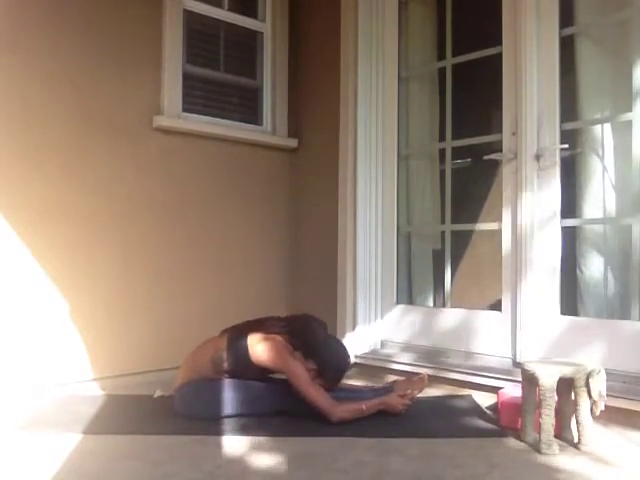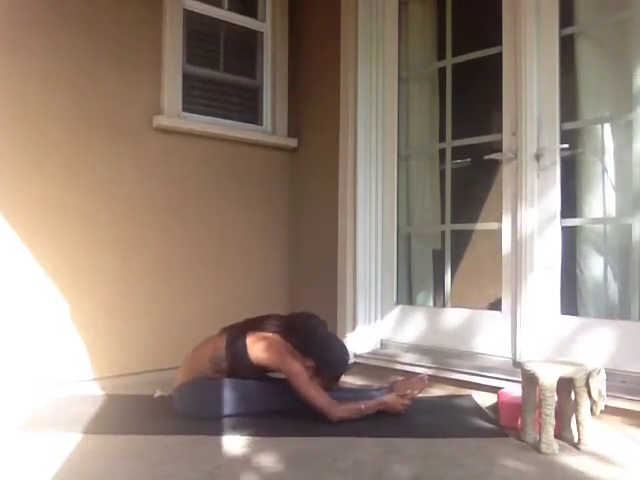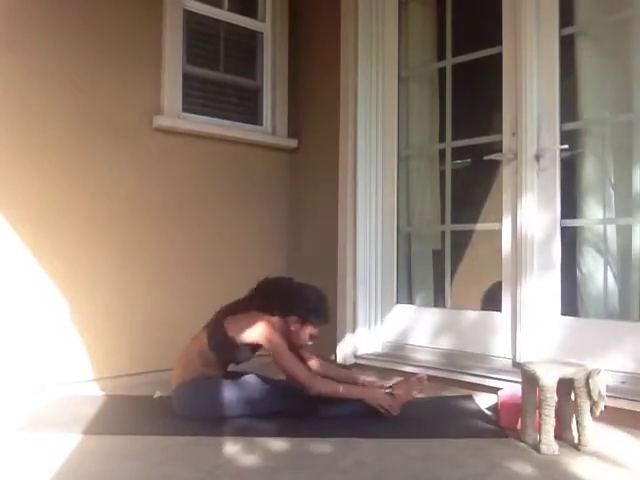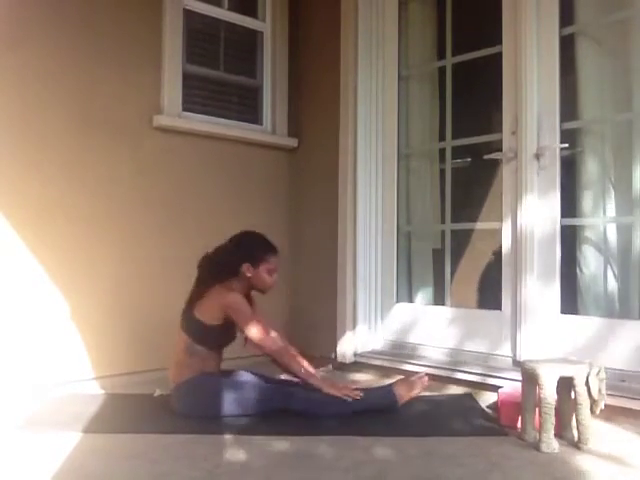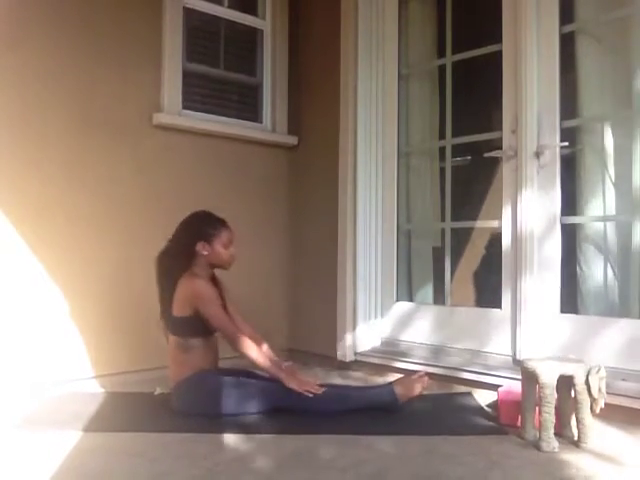
dt=0.4s
person 1, frame 1
left shoulder: (294, 343)
right shoulder: (284, 355)
left elbow: (327, 390)
right elbow: (334, 412)
left wrist: (379, 391)
right wrist: (382, 402)
left hip: (211, 383)
right hip: (194, 393)
left knee: (300, 393)
right knee: (286, 398)
person 1, frame 2
left shoulder: (289, 340)
right shoulder: (282, 354)
left elbow: (320, 389)
right elbow: (333, 411)
left wrist: (381, 393)
right wrist: (382, 403)
left hip: (207, 385)
right hip: (194, 393)
left knee: (298, 393)
right knee: (286, 398)
left ankle: (386, 391)
person 1, frame 3
left shoulder: (274, 320)
right shoulder: (264, 328)
left elbow: (311, 362)
right elbow: (310, 383)
left wrist: (360, 380)
right wrist: (364, 393)
left hip: (209, 384)
right hip: (194, 393)
left knee: (289, 392)
right knee: (288, 399)
left ankle: (385, 395)
right ankle: (386, 401)
person 1, frame 4
left shoulder: (237, 295)
right shoulder: (229, 299)
left elbow: (274, 339)
right elbow: (274, 350)
left wrist: (317, 376)
right wrist: (320, 383)
left hip: (206, 383)
right hip: (194, 392)
left knee: (292, 389)
right knee: (288, 398)
left ankle: (387, 395)
right ankle: (390, 396)
person 1, frame 5
left shoulder: (209, 282)
right shoulder: (196, 286)
left elbow: (245, 330)
right elbow: (238, 340)
left wrist: (282, 366)
right wrist: (283, 375)
left hip: (208, 380)
right hip: (194, 390)
left knee: (285, 387)
right knee: (286, 395)
left ankle: (387, 393)
right ankle: (391, 395)
